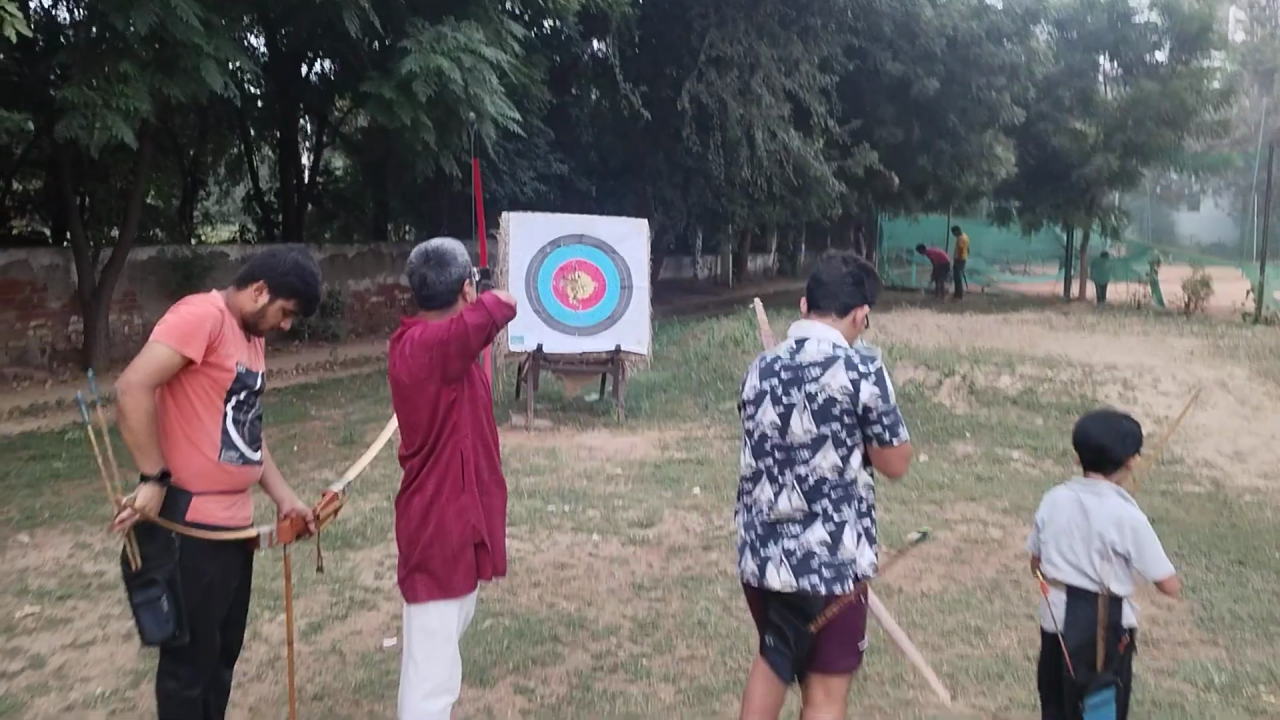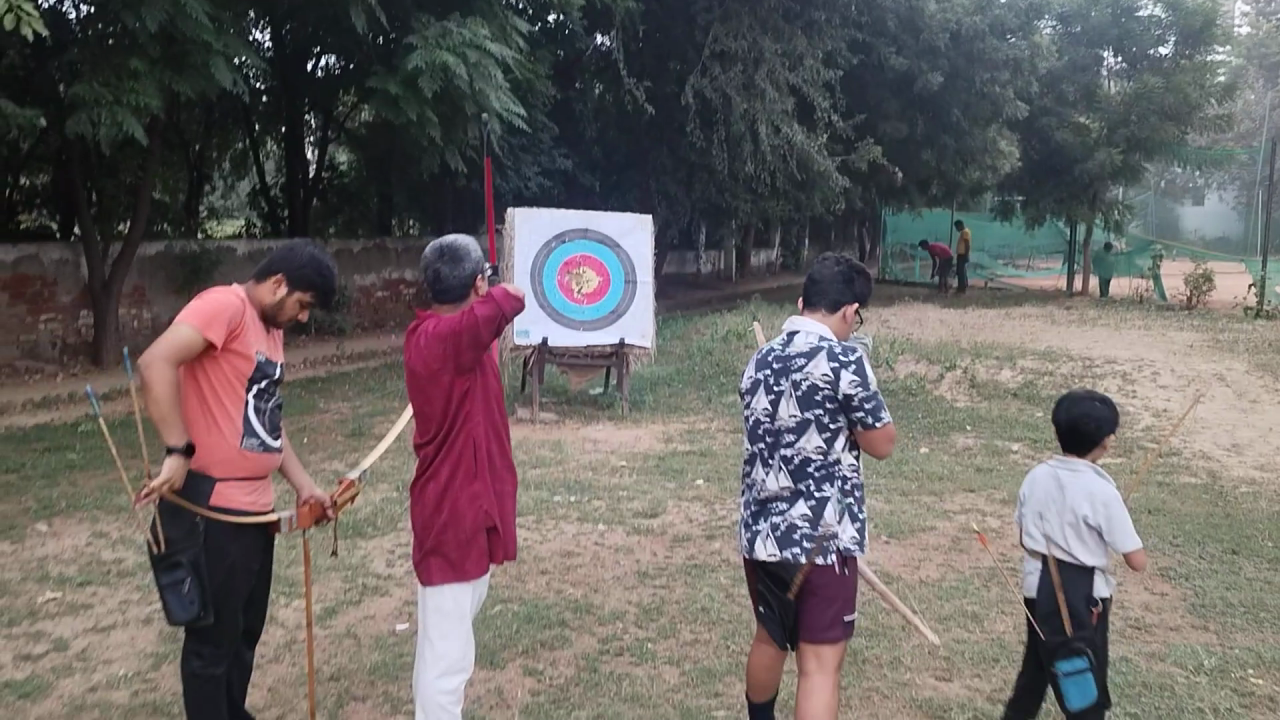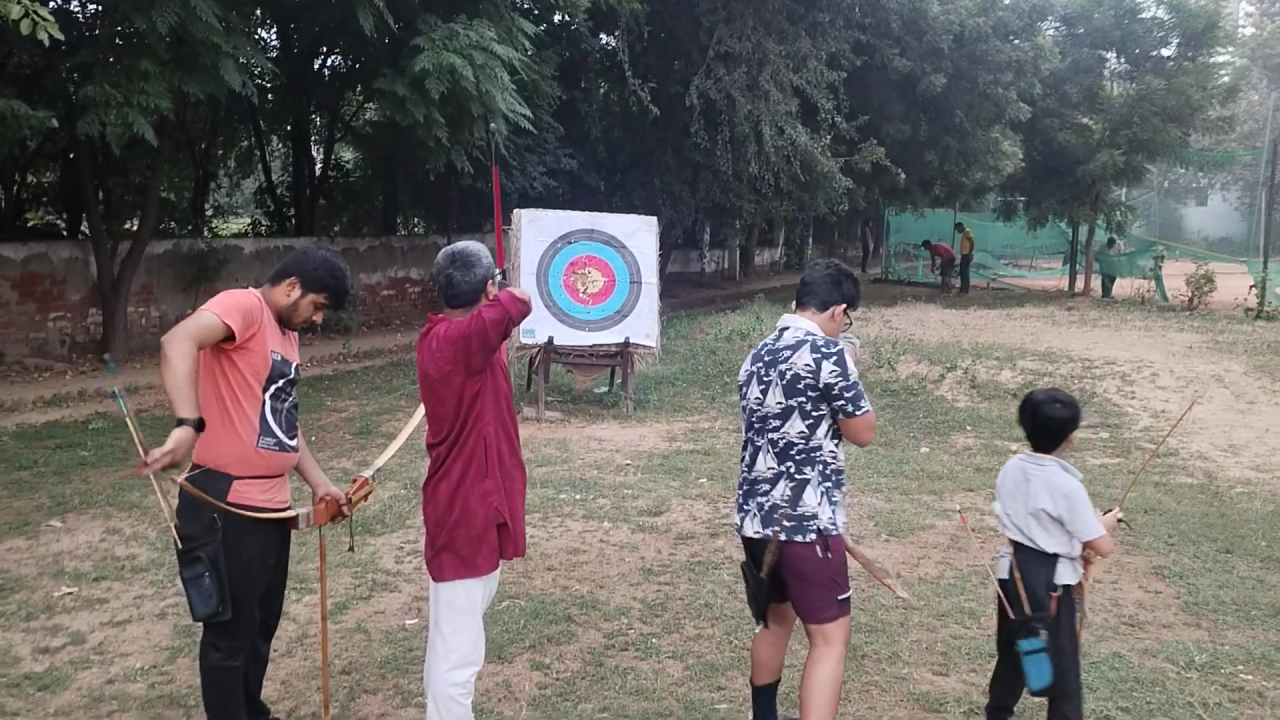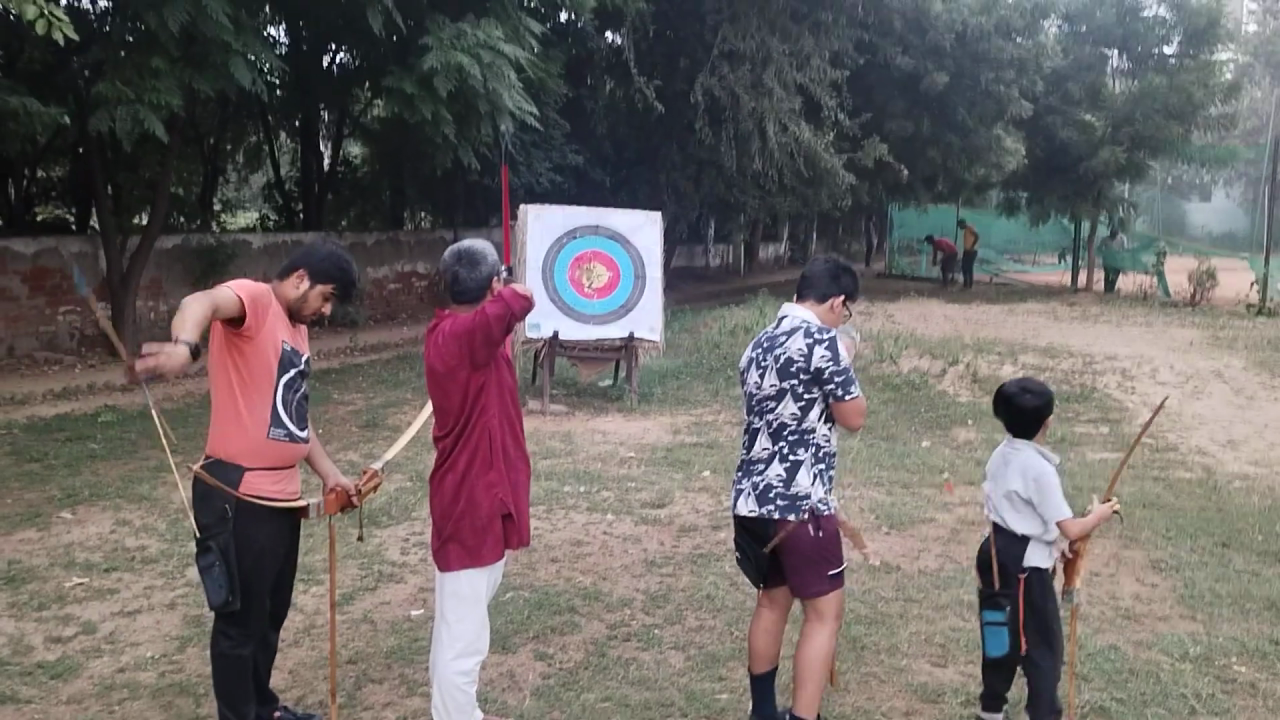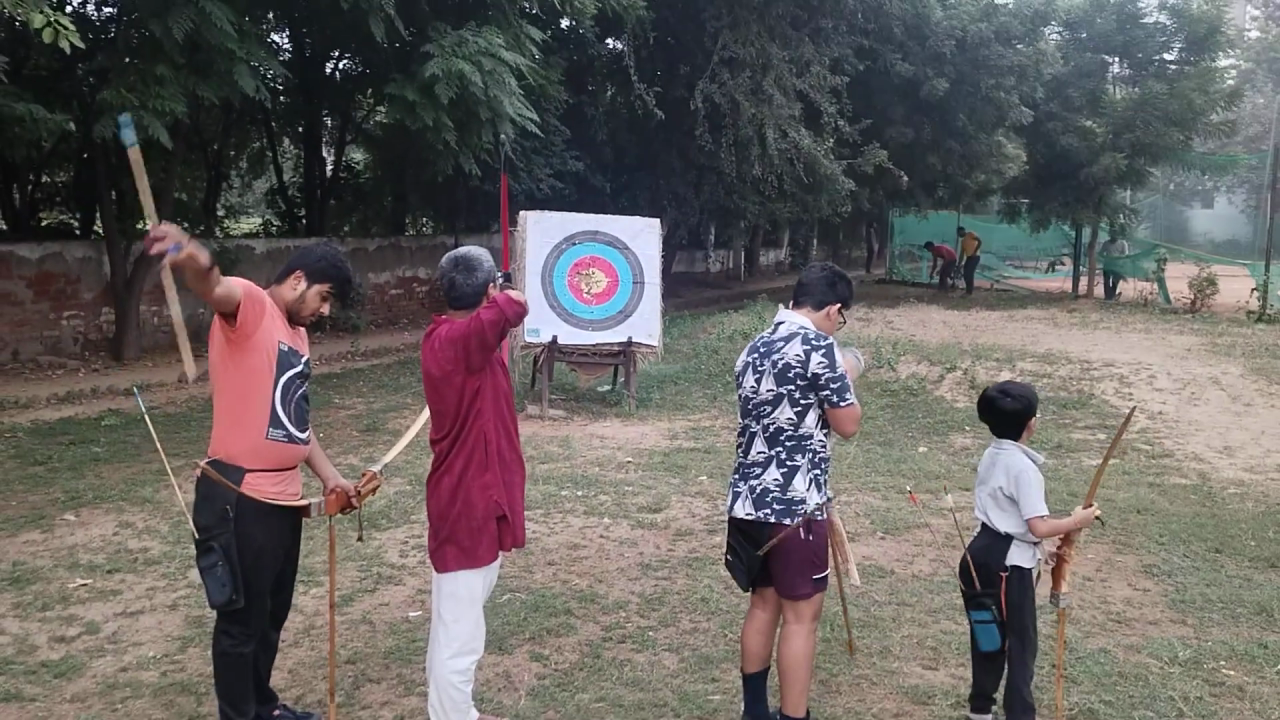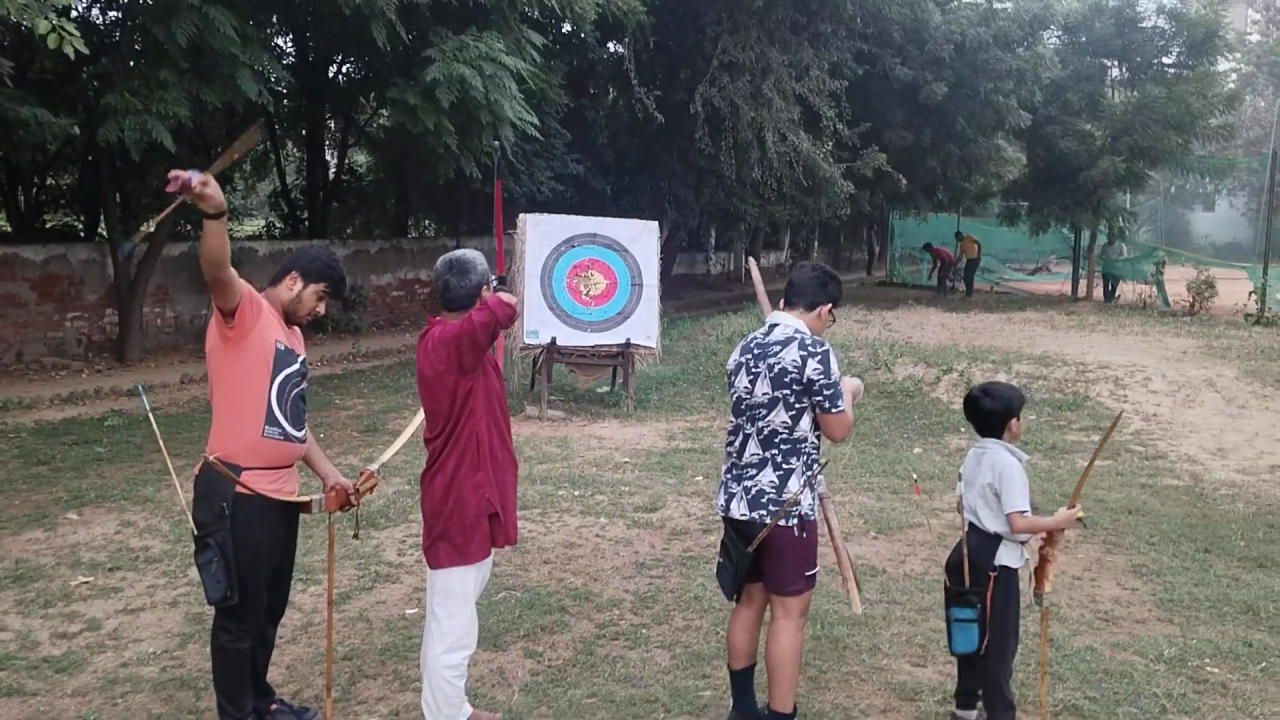
dt=0.2s
person 1, frame 1
left shoulder: (252, 336)
right shoulder: (200, 316)
right elbow: (133, 388)
left wrist: (283, 497)
right wrist: (153, 480)
left hip: (234, 521)
right hip: (189, 525)
left knee: (224, 649)
right knee: (189, 658)
person 1, frame 2
left shoulder: (271, 328)
right shoulder: (224, 306)
right elbow: (156, 364)
left wrist: (303, 484)
right wrist: (178, 452)
left hip: (255, 506)
right hip: (211, 508)
left knee: (246, 629)
right knee: (213, 636)
person 1, frame 3
left shoulder: (286, 332)
right shoulder: (243, 308)
right elbow: (179, 343)
left wrist: (318, 482)
right wrist: (188, 424)
left hip: (271, 504)
right hip: (228, 506)
left knee: (263, 622)
right knee: (230, 629)
person 1, frame 4
left shoulder: (297, 328)
right shoulder: (253, 300)
right elbow: (207, 302)
left wrist: (329, 473)
right wrist: (186, 345)
left hip: (281, 495)
right hip: (238, 495)
left knee: (271, 613)
right knee: (240, 618)
person 1, frame 5
left shoulder: (296, 333)
right shoulder: (249, 306)
right elbow: (213, 289)
left wrist: (329, 474)
right wrist: (197, 264)
left hip: (282, 496)
right hip: (240, 496)
left knee: (273, 611)
right knee: (241, 616)
person 1, frame 6
left shoulder: (292, 337)
right shoulder: (243, 312)
right elbow: (217, 271)
left wrist: (328, 472)
right wrist: (214, 211)
left hip: (280, 494)
right hip: (237, 494)
left knee: (270, 607)
right knee: (240, 611)
person 2, frame 1
left shoulder: (415, 341)
right shoulder: (435, 344)
right elbow: (500, 306)
right wrist: (488, 302)
left hip: (442, 518)
right hip: (442, 526)
left knee: (434, 654)
right knee: (433, 668)
person 2, frame 2
left shoulder: (429, 333)
right shoulder: (448, 336)
right elbow: (510, 298)
right wrist: (499, 295)
left hip: (454, 505)
right hip: (456, 512)
left knee: (446, 639)
right knee: (447, 650)
person 2, frame 3
left shoulder: (441, 336)
right shoulder: (460, 339)
right elbow: (516, 303)
right wrist: (506, 299)
left hip: (465, 503)
right hip: (468, 510)
left knee: (455, 634)
right knee: (458, 645)
person 2, frame 4
left shoulder: (447, 331)
right shoulder: (465, 333)
right elbow: (519, 299)
right wrist: (510, 295)
left hip: (470, 494)
right hip: (474, 501)
left knee: (460, 623)
right knee: (463, 633)
person 2, frame 5
left shoulder: (444, 336)
right shoulder: (462, 338)
right elbow: (512, 306)
right wrist: (506, 300)
left hip: (467, 497)
right hip: (470, 503)
left knee: (456, 622)
right knee: (459, 632)
person 2, frame 6
left shoulder: (440, 338)
right shoulder: (453, 340)
right elbow: (503, 308)
right wrist: (498, 303)
left hip: (461, 495)
right hip: (463, 501)
left knee: (449, 619)
right knee: (452, 628)
person 3, frame 1
left shoulder: (761, 369)
right shoulder: (860, 371)
right elbow: (895, 463)
left hip: (761, 554)
right hip: (830, 560)
left knee: (771, 662)
person 3, frame 2
left shoulder: (760, 361)
right shoulder: (843, 359)
right elbow: (881, 444)
left hip: (761, 530)
right hip: (819, 535)
left knee: (772, 634)
right knee: (821, 661)
person 3, frame 3
left shoulder: (758, 355)
right shoulder: (826, 353)
right elbow: (862, 432)
right wrist: (847, 376)
left hip: (757, 514)
right hip: (806, 518)
left knee: (776, 618)
right knee: (830, 637)
person 3, frame 4
left shoulder: (760, 343)
right shoulder: (820, 339)
right elbow: (853, 417)
right wrist: (844, 367)
left hip: (753, 496)
right hip: (798, 500)
left knee: (772, 601)
right knee: (823, 614)
person 3, frame 5
left shoulder: (755, 348)
right shoulder: (817, 345)
right elbow: (847, 424)
right wrist: (847, 379)
left hip: (748, 498)
right hip: (793, 504)
left knee: (764, 603)
right knee: (801, 615)
person 3, frame 6
left shoulder: (745, 348)
right shoulder: (812, 352)
right elbow: (837, 430)
right wrist: (846, 394)
left hip: (737, 496)
right hip: (784, 504)
left knee: (748, 600)
right knee: (788, 612)
person 4, frame 1
left shoulder: (1053, 500)
right shoulder: (1127, 517)
left elbow: (1036, 565)
right elbow: (1170, 586)
right wrist: (1132, 560)
left hip: (1058, 616)
right hip: (1106, 624)
person 4, frame 2
left shoulder: (1037, 476)
right shoulder: (1102, 493)
right elbow: (1137, 560)
right wrist: (1119, 532)
left hip: (1039, 584)
right hip: (1082, 593)
left knee: (1037, 661)
person 4, frame 3
left shoulder: (1011, 468)
right shoulder: (1065, 484)
right elbow: (1102, 548)
right wrist: (1106, 524)
left hip: (1011, 571)
right hip: (1048, 582)
left knee: (1012, 649)
right knee: (1061, 664)
person 4, frame 4
left shoulder: (1000, 454)
right shoulder: (1039, 469)
right elbow: (1070, 530)
right wrist: (1099, 515)
left hip: (995, 554)
right hip: (1025, 564)
left knee: (1000, 635)
right knee: (1043, 647)
person 4, frame 5
left shoulder: (991, 455)
right shoulder: (1024, 467)
right elbow: (1039, 527)
right wrist: (1076, 521)
left hip: (982, 553)
right hip: (1010, 562)
right knee: (1019, 645)
person 4, frame 6
left shoulder: (975, 454)
right shoulder: (1008, 463)
left elbow: (961, 506)
right elbow: (1018, 523)
right wrist: (1057, 521)
left hip: (970, 552)
right hip: (996, 560)
right knee: (999, 644)
